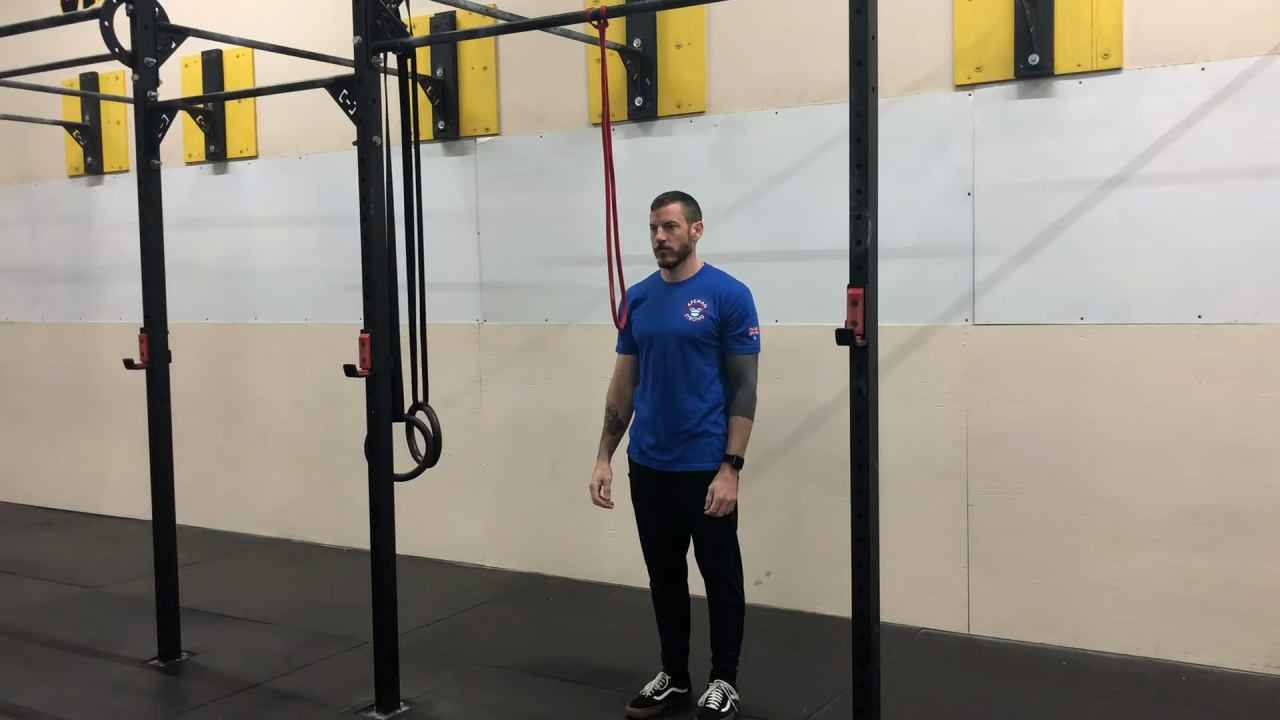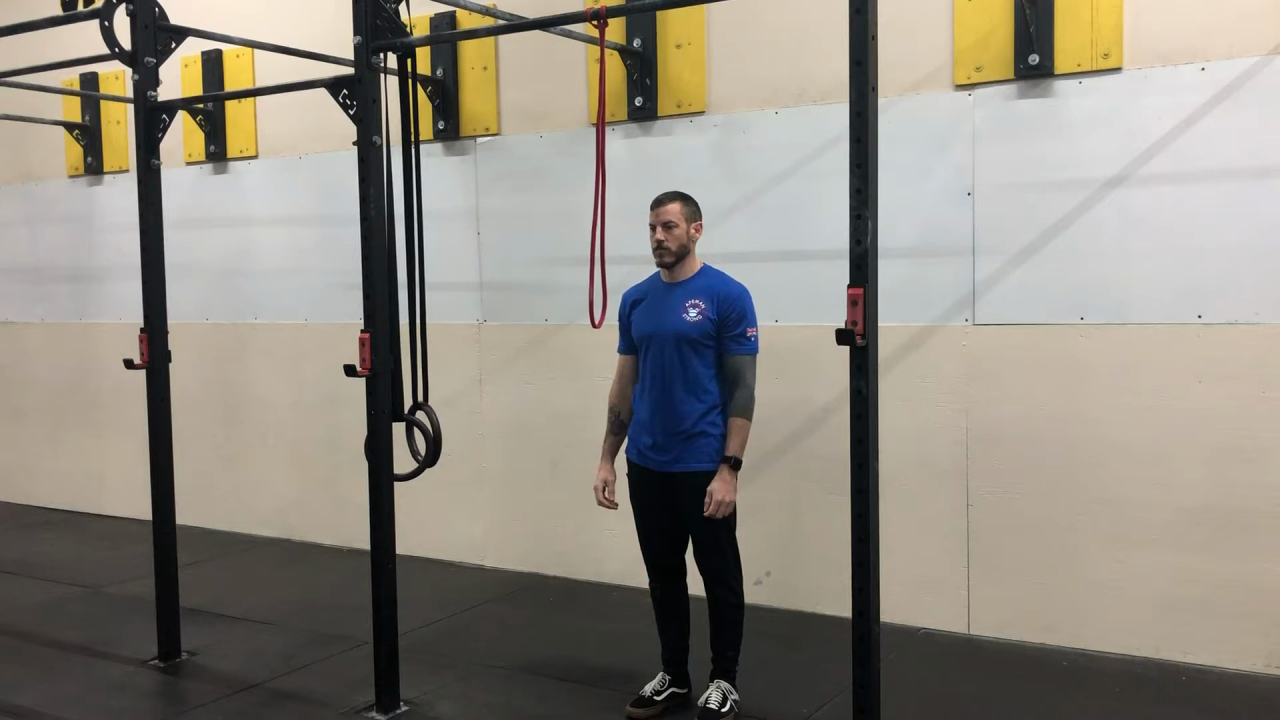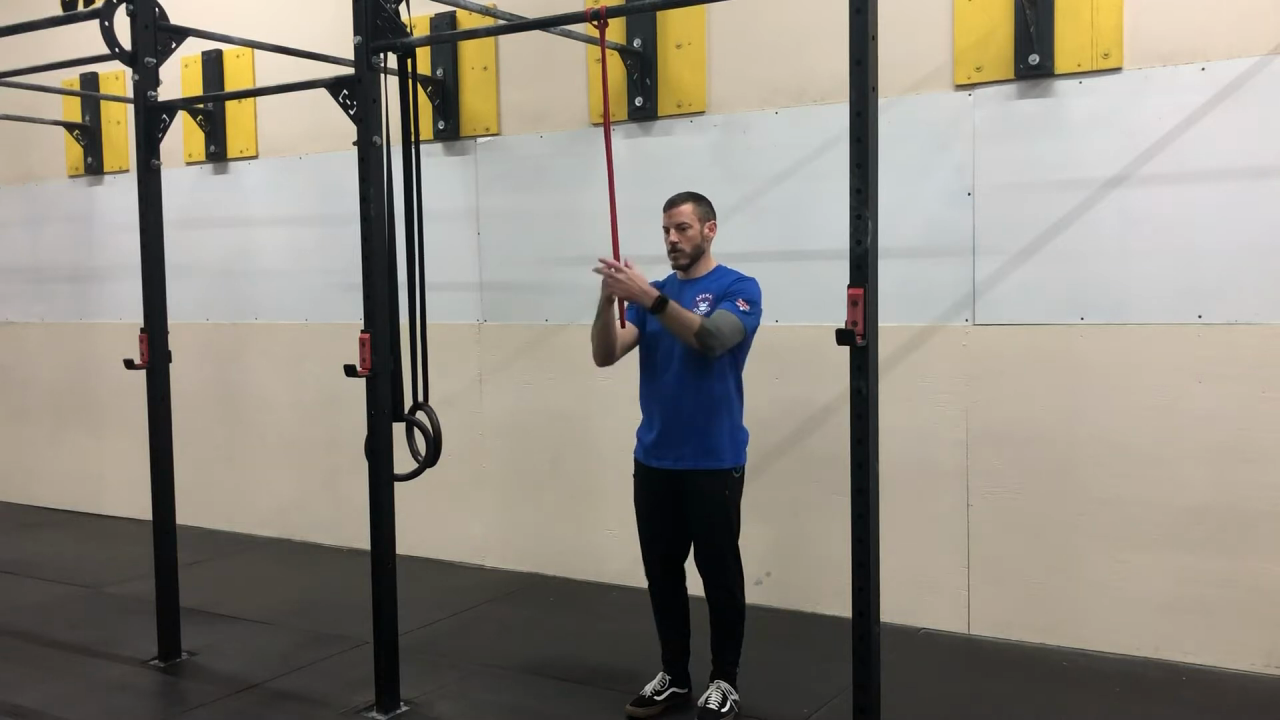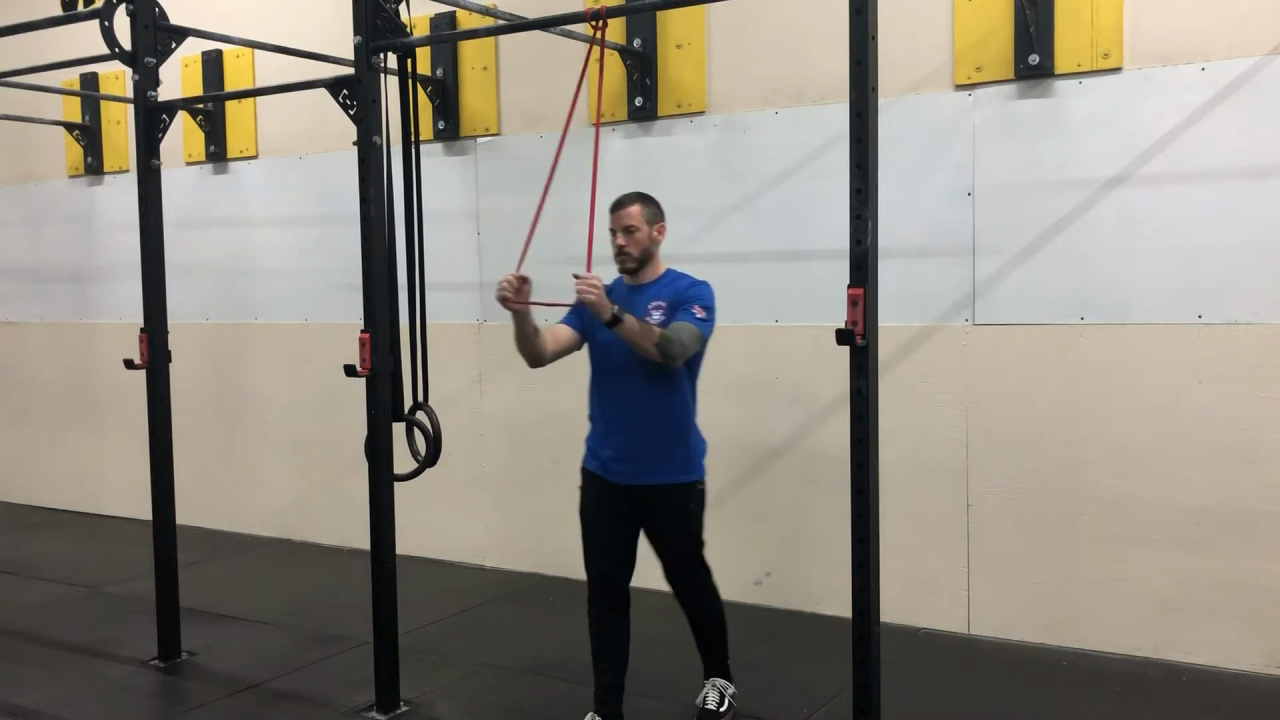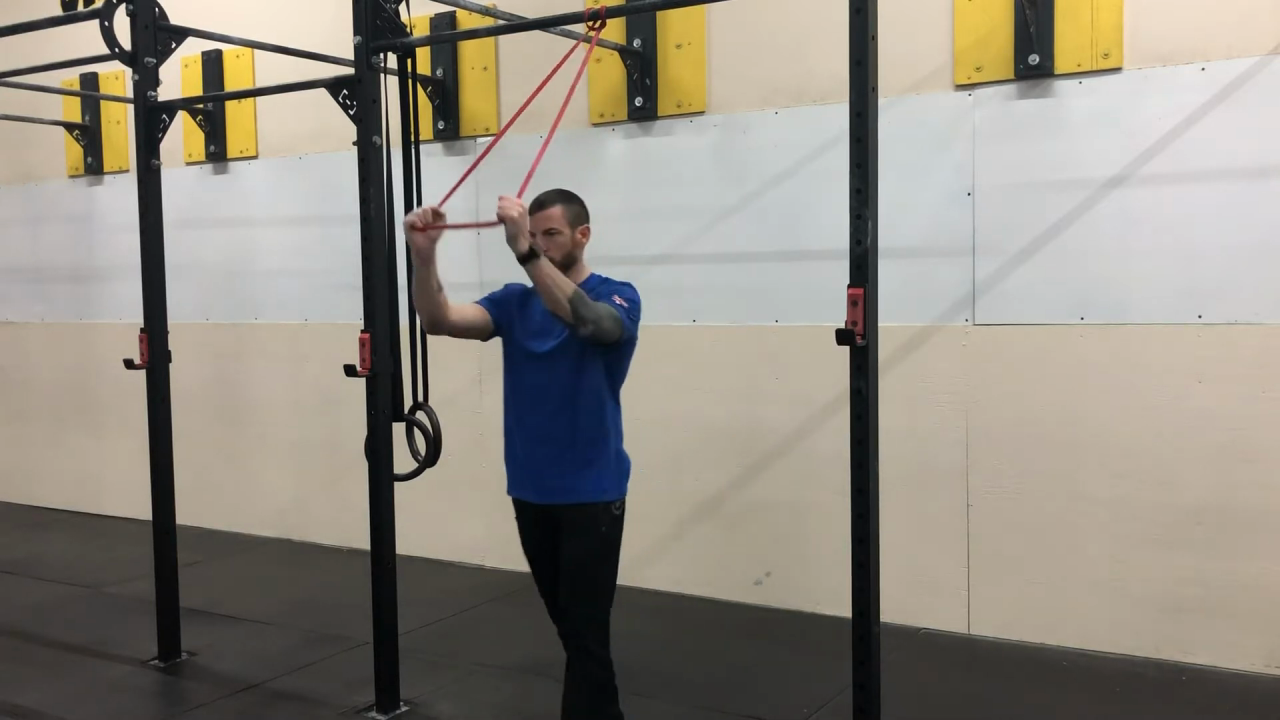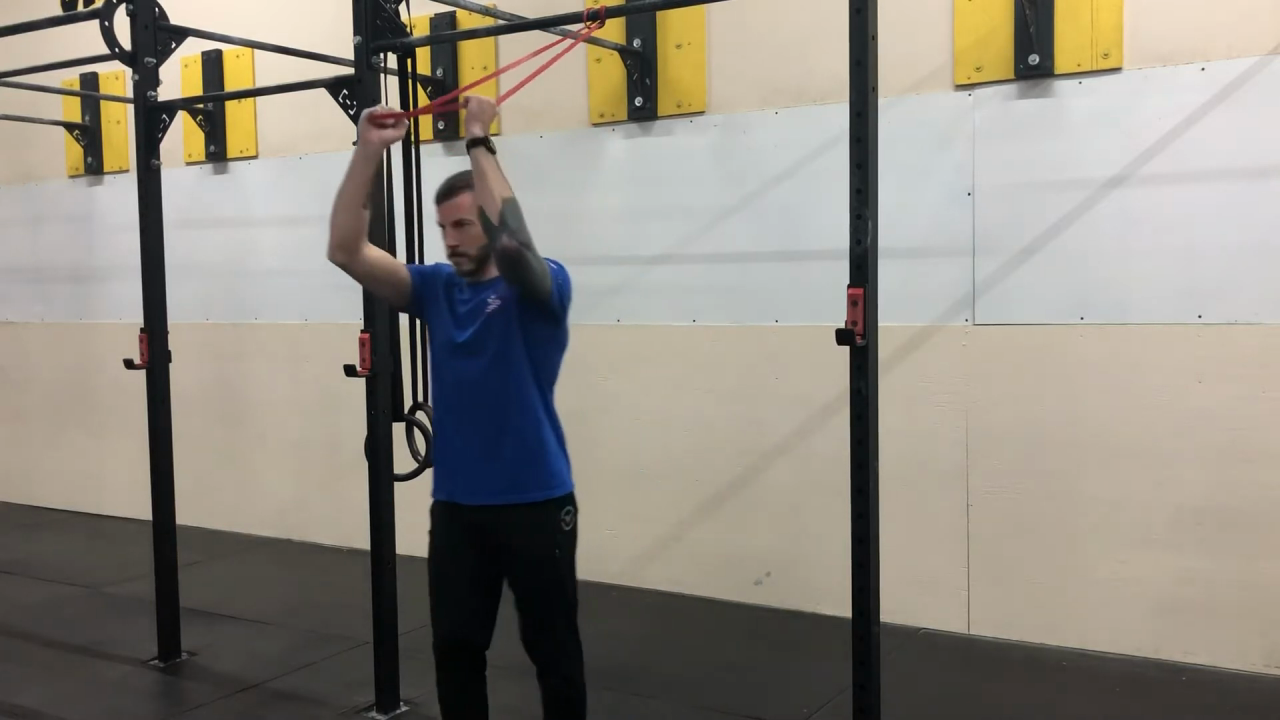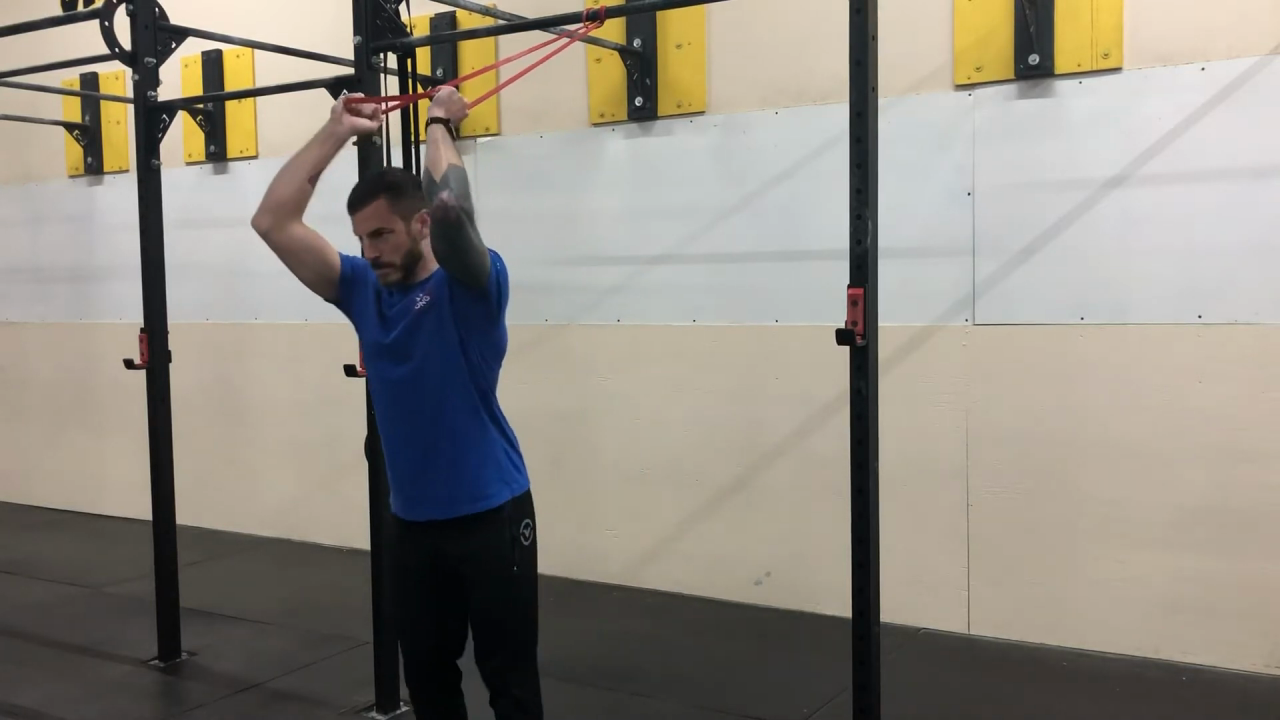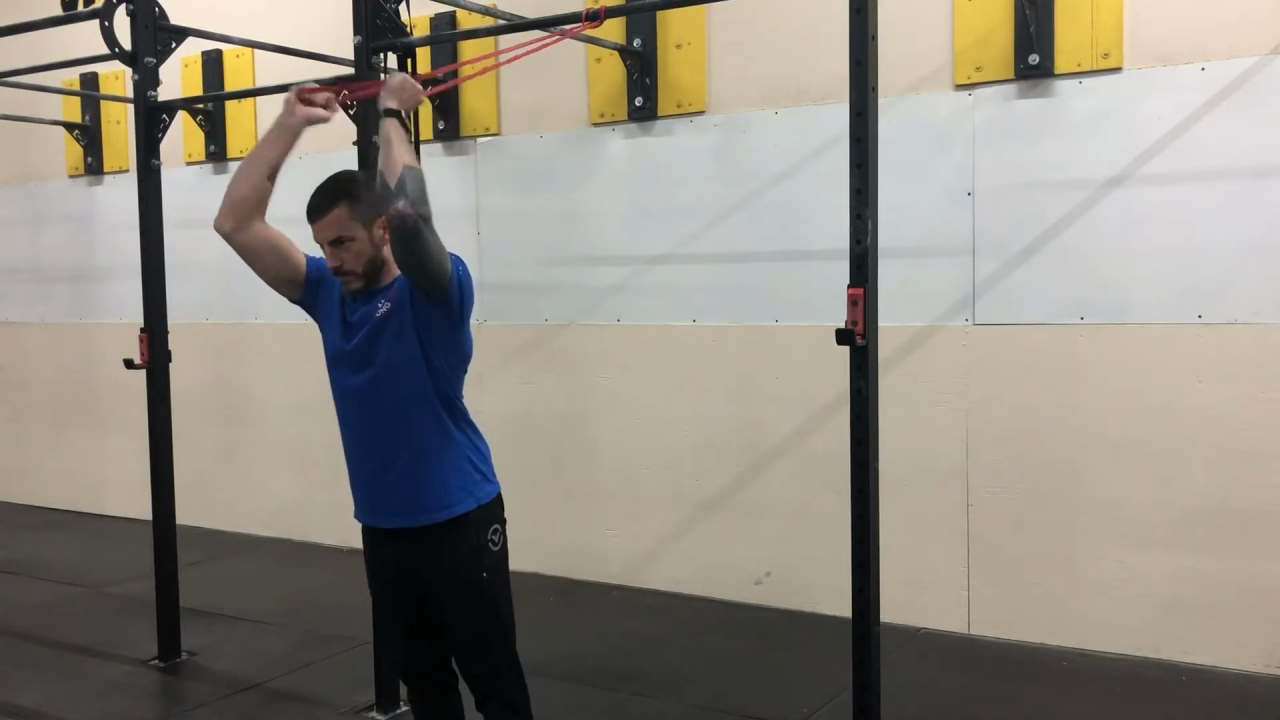
dt=0.7s
person 1, frame 1
left shoulder: (728, 295)
right shoulder: (637, 299)
left elbow: (743, 388)
right elbow: (623, 385)
left wrist: (731, 467)
right wrist: (604, 456)
left hip: (705, 466)
right hip: (648, 464)
left knee: (720, 576)
right knee: (664, 575)
right ankle: (673, 676)
person 1, frame 2
left shoulder: (727, 296)
right shoulder: (635, 299)
left elbow: (741, 389)
right elbow: (624, 386)
left wrist: (728, 469)
right wrist: (607, 459)
left hip: (703, 466)
right hip: (647, 464)
left knee: (719, 576)
right knee: (663, 576)
right ankle: (673, 676)
person 1, frame 3
left shoulder: (738, 289)
right shoulder: (652, 292)
left elbow: (711, 340)
right elbow: (604, 356)
left wrist: (652, 298)
right wrist: (608, 300)
left hip: (713, 462)
right hip: (653, 458)
left knee: (719, 575)
right knee: (661, 572)
right ankle: (674, 675)
person 1, frame 4
left shoulder: (691, 293)
right shoulder: (598, 298)
left elbow: (672, 351)
right elbow: (540, 354)
left wrist: (612, 313)
right wrist: (521, 314)
left hip: (672, 475)
right hip: (604, 473)
left knee: (690, 584)
right knee: (604, 592)
person 1, frame 5
left shoulder: (617, 297)
right shoulder: (514, 303)
left elbow: (585, 320)
right elbow: (440, 320)
left wrist: (525, 249)
right wrist: (422, 252)
left hip: (593, 494)
right hip: (531, 492)
left knee: (585, 630)
right knee: (570, 623)
person 1, frame 6
left shoulder: (543, 284)
right shoulder: (435, 288)
left elbow: (511, 242)
right elbow: (346, 251)
left wrist: (478, 141)
right wrist: (368, 152)
left hip: (536, 501)
right hip: (456, 504)
left knee: (552, 648)
right knee: (455, 649)
person 1, frame 7
left shoulder: (472, 282)
right shoulder: (362, 289)
left elbow: (451, 207)
right elbow: (273, 221)
left wrist: (440, 122)
right wrist: (337, 131)
left hip: (489, 515)
right hip: (414, 521)
person 1, frame 8
left shoulder: (438, 287)
right shoulder: (326, 292)
left elbow: (411, 214)
right elbow: (235, 222)
left wrist: (393, 113)
right wrist: (291, 121)
left hip: (458, 519)
right hip: (384, 527)
